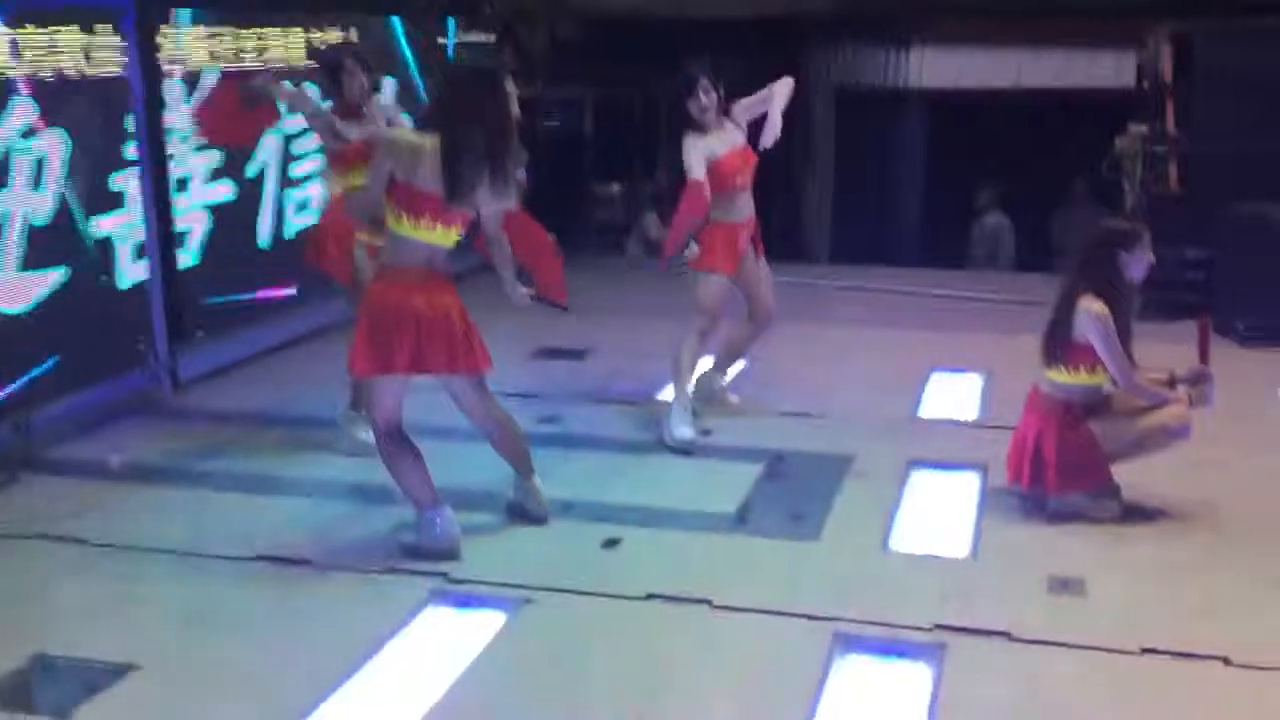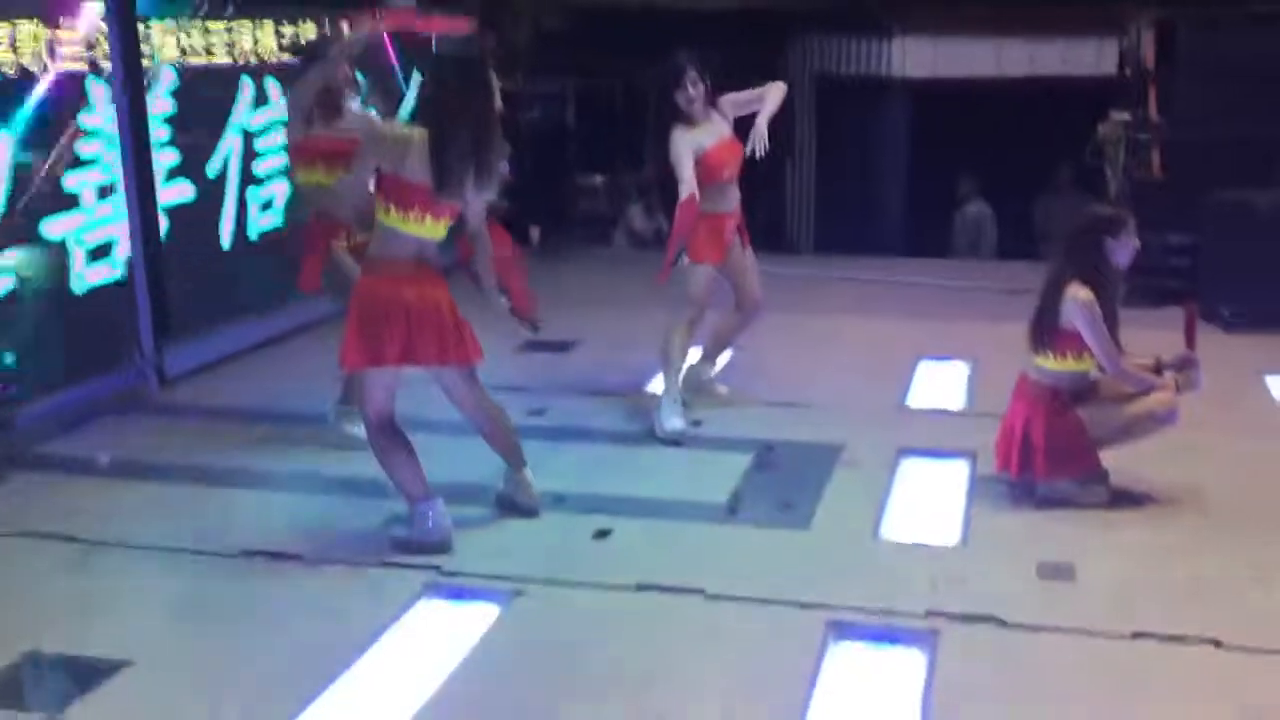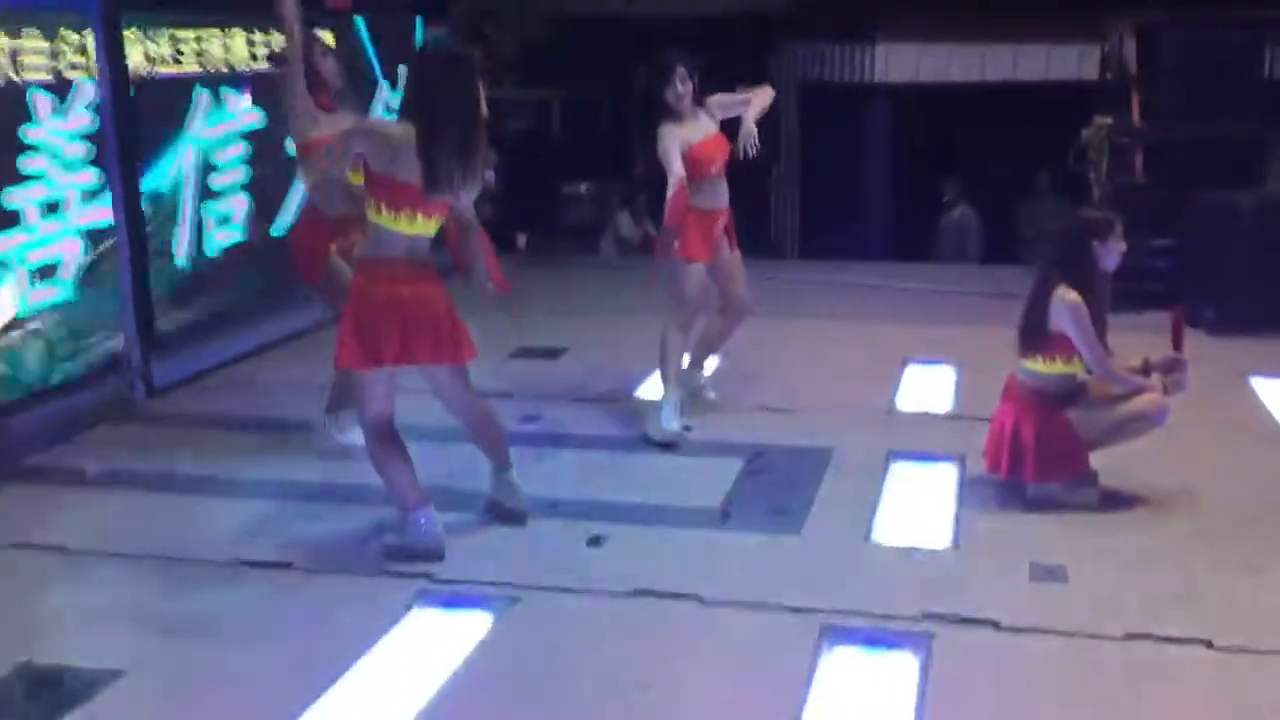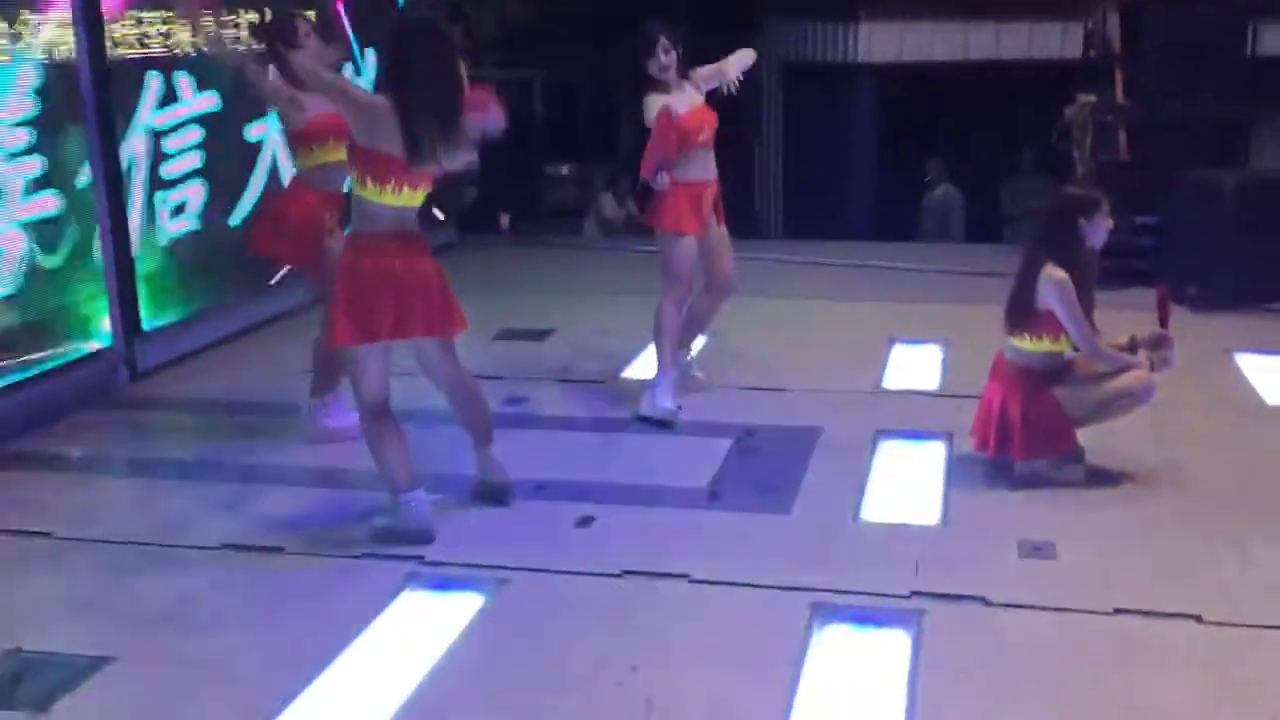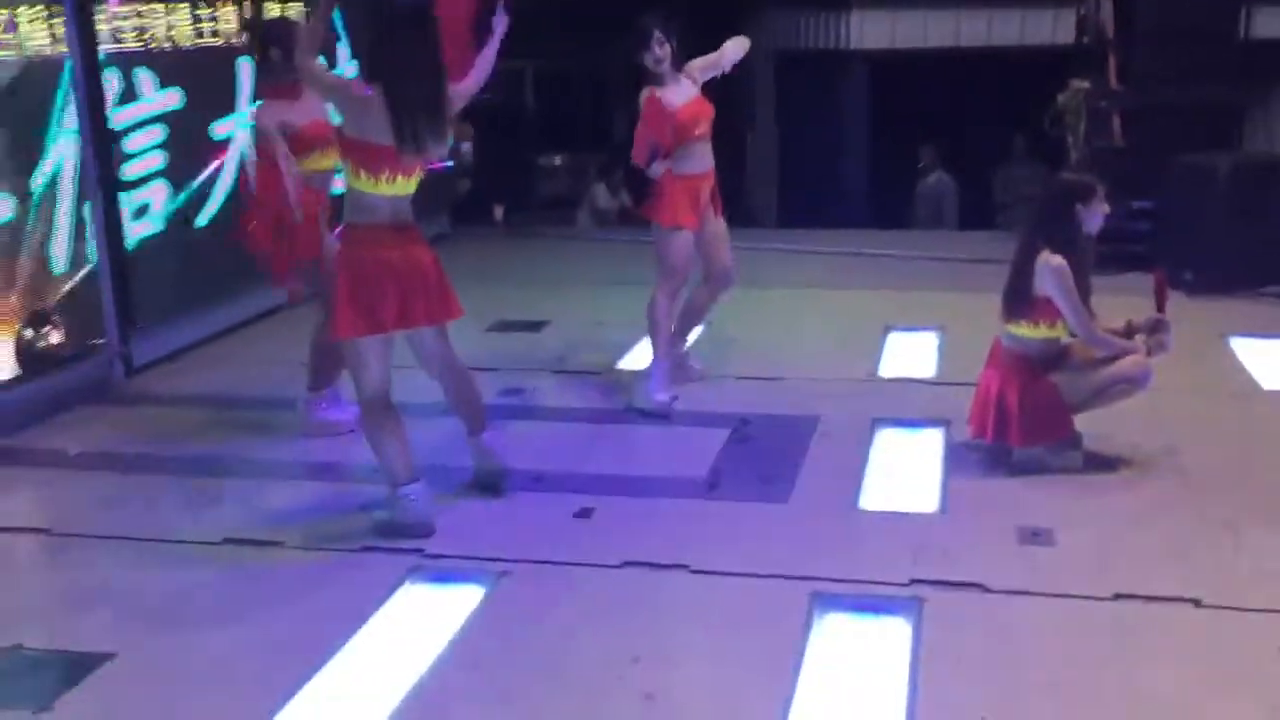
dt=0.2s
person 1, frame 1
left shoulder: (400, 147)
right shoulder: (489, 173)
left elbow: (362, 208)
right elbow: (496, 239)
right wrist: (514, 288)
left hip: (391, 299)
right hip: (441, 302)
left knee: (386, 424)
right knee: (480, 404)
left ankle: (437, 523)
right ankle: (530, 490)
person 1, frame 2
left shoulder: (388, 139)
right shoulder: (477, 164)
left elbow: (341, 199)
right elbow: (479, 234)
right wrist: (492, 291)
left hip: (382, 290)
right hip: (431, 292)
left knee: (378, 415)
right knee: (470, 396)
left ankle: (429, 516)
right ankle: (520, 482)
person 1, frame 3
left shoulder: (377, 138)
right shoulder: (467, 160)
right elbow: (469, 227)
right wrist: (488, 273)
left hip: (377, 291)
right hip: (429, 290)
left knee: (375, 416)
right knee: (461, 396)
left ankle: (422, 525)
right ankle: (508, 490)
person 1, frame 4
left shoulder: (366, 108)
right shoulder: (451, 121)
left elbow: (298, 62)
right elbow: (472, 141)
left hip: (366, 264)
right hip: (416, 262)
left knee: (372, 398)
right knee: (449, 372)
left ankle: (411, 507)
right ankle: (491, 468)
person 1, frame 5
left shoulder: (354, 98)
right shoulder: (441, 105)
left elbow: (303, 55)
right elbow: (473, 80)
left hip: (364, 254)
right hip: (412, 251)
left knee: (373, 389)
right knee: (442, 359)
left ankle: (411, 501)
right ankle: (486, 455)
person 2, frame 1
left shoulder: (384, 111)
right shoulder: (328, 118)
right elbow: (299, 100)
right wrist: (269, 89)
right hip: (351, 226)
left ankle: (363, 408)
right ankle: (357, 414)
person 2, frame 2
left shoulder: (360, 119)
right shoulder: (302, 110)
right elbow: (328, 65)
right wrist: (362, 34)
left hip: (360, 227)
right hip: (324, 232)
left ankle: (354, 403)
right ankle: (347, 412)
person 2, frame 3
left shoulder: (350, 117)
right shoulder: (300, 111)
right elbow: (293, 63)
left hip: (351, 229)
right hip: (325, 234)
left ankle: (343, 409)
right ankle: (337, 419)
person 2, frame 4
right shoulder: (286, 95)
right elbow: (248, 69)
right wrist: (219, 40)
left hip: (326, 206)
right hip: (306, 209)
left ankle: (328, 395)
right ankle: (322, 407)
person 2, frame 5
left shoulder: (310, 90)
right shoulder: (267, 112)
right elbow: (280, 157)
right wrist: (289, 199)
left hip: (316, 210)
right hip: (298, 214)
left ankle: (324, 392)
right ankle: (317, 403)
person 3, frame 1
left shoulder: (737, 117)
right shoulder: (694, 143)
left elbow: (785, 84)
right elbow: (697, 186)
left wrist: (775, 115)
right wrist: (690, 231)
left hip: (746, 233)
right hip: (717, 236)
left knee: (763, 312)
right knee: (705, 320)
left ankle: (713, 378)
right ankle: (679, 410)
person 3, frame 2
left shoulder: (725, 109)
right shoulder: (681, 137)
left elbow: (778, 88)
right elbow: (687, 187)
left wrist: (762, 121)
right wrist: (680, 236)
left hip: (732, 223)
right hip: (704, 227)
left knee: (751, 302)
right knee: (691, 311)
left ankle: (701, 369)
right ankle: (670, 401)
person 3, frame 3
left shoulder: (712, 109)
right shoulder: (669, 132)
left elbow: (766, 93)
right elbow: (676, 180)
left wrist: (750, 115)
right wrist: (669, 228)
left hip: (720, 223)
right hip: (692, 225)
left knee: (737, 305)
right knee: (684, 313)
left ankle: (692, 375)
right ankle: (669, 406)
person 3, frame 4
left shoulder: (697, 81)
right shoulder: (655, 103)
left elbow: (749, 55)
right elbow: (660, 144)
left wrist: (735, 61)
right wrist: (657, 172)
left hip: (709, 196)
right hip: (679, 199)
left knee: (722, 282)
right knee: (677, 289)
left ankle: (680, 354)
right ankle: (663, 384)
person 3, frame 5
left shoulder: (692, 73)
right shoulder: (651, 96)
left elbow: (742, 43)
right elbow: (654, 136)
left wrist: (730, 51)
right wrist: (653, 161)
left hip: (706, 189)
right hip: (676, 192)
left knee: (721, 274)
right knee: (671, 281)
left ankle: (674, 344)
right ankle: (657, 375)
person 4, frame 1
left shoulder: (1095, 300)
right shoulder: (1093, 310)
left elbow: (1122, 376)
right elbow: (1128, 384)
left wrist: (1174, 380)
right wrist: (1185, 398)
left hip: (1070, 413)
right hip: (1060, 426)
right knee: (1177, 420)
left ankle: (1085, 471)
right ankle: (1075, 487)
person 4, frame 2
left shoulder: (1083, 287)
right shoulder: (1080, 297)
left elbow: (1109, 364)
right elbow: (1116, 370)
left wrist: (1160, 366)
right wrist: (1172, 384)
left hip: (1059, 399)
right hip: (1049, 412)
right knee: (1164, 406)
left ankle: (1073, 458)
right ankle: (1063, 473)
person 4, frame 3
left shoulder: (1063, 290)
right shoulder: (1068, 300)
left elbow: (1097, 366)
right elbow: (1104, 372)
left wrist: (1147, 367)
right wrist: (1159, 386)
left hip: (1045, 402)
right hip: (1037, 415)
right knee: (1154, 407)
left ankle: (1063, 460)
right ankle: (1053, 476)
person 4, frame 4
left shoulder: (1050, 268)
right shoulder: (1056, 278)
left elbow: (1085, 343)
right elbow: (1092, 351)
left wrist: (1134, 344)
right wrist: (1146, 362)
left hip: (1032, 380)
right hip: (1025, 393)
left knee: (1127, 368)
right knee: (1141, 384)
left ankle: (1049, 436)
right ankle: (1040, 454)
person 4, frame 5
left shoulder: (1046, 254)
right shoulder: (1053, 265)
left elbow: (1081, 329)
right elbow: (1089, 337)
left wrist: (1131, 329)
right wrist: (1142, 346)
left hip: (1028, 366)
right hip: (1022, 380)
right knee: (1138, 369)
left ankle: (1045, 423)
right ankle: (1039, 439)
